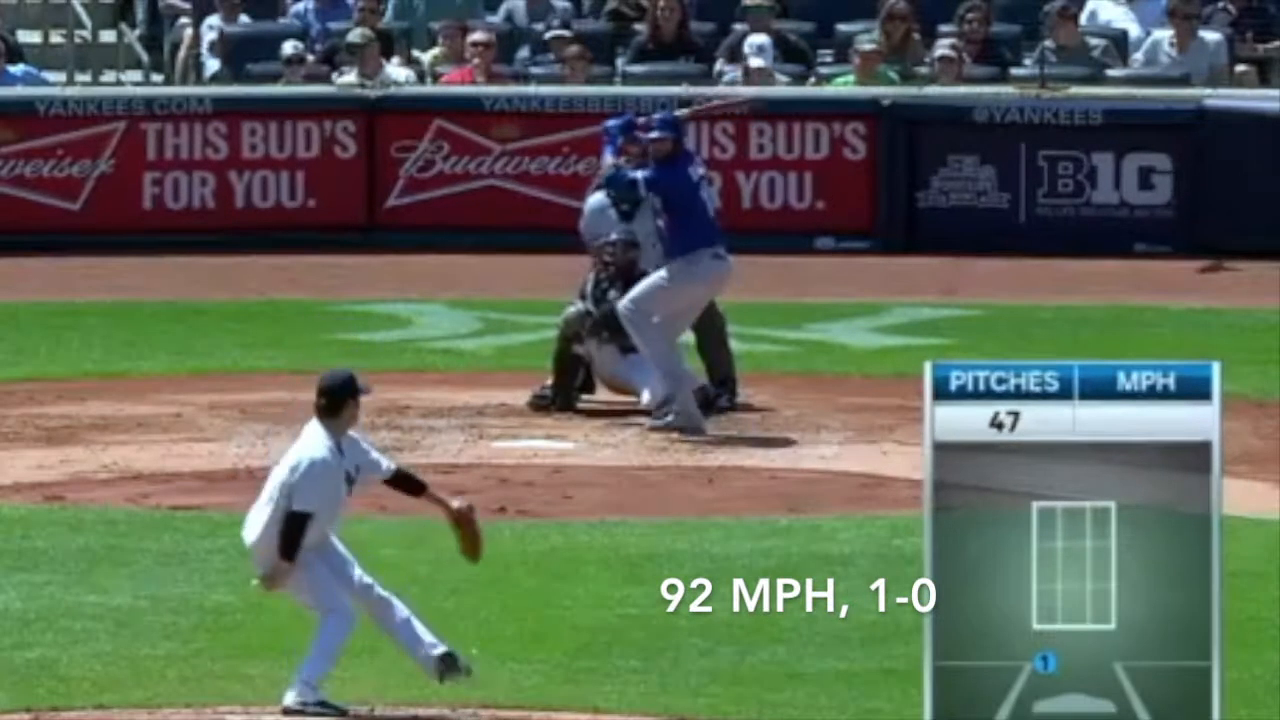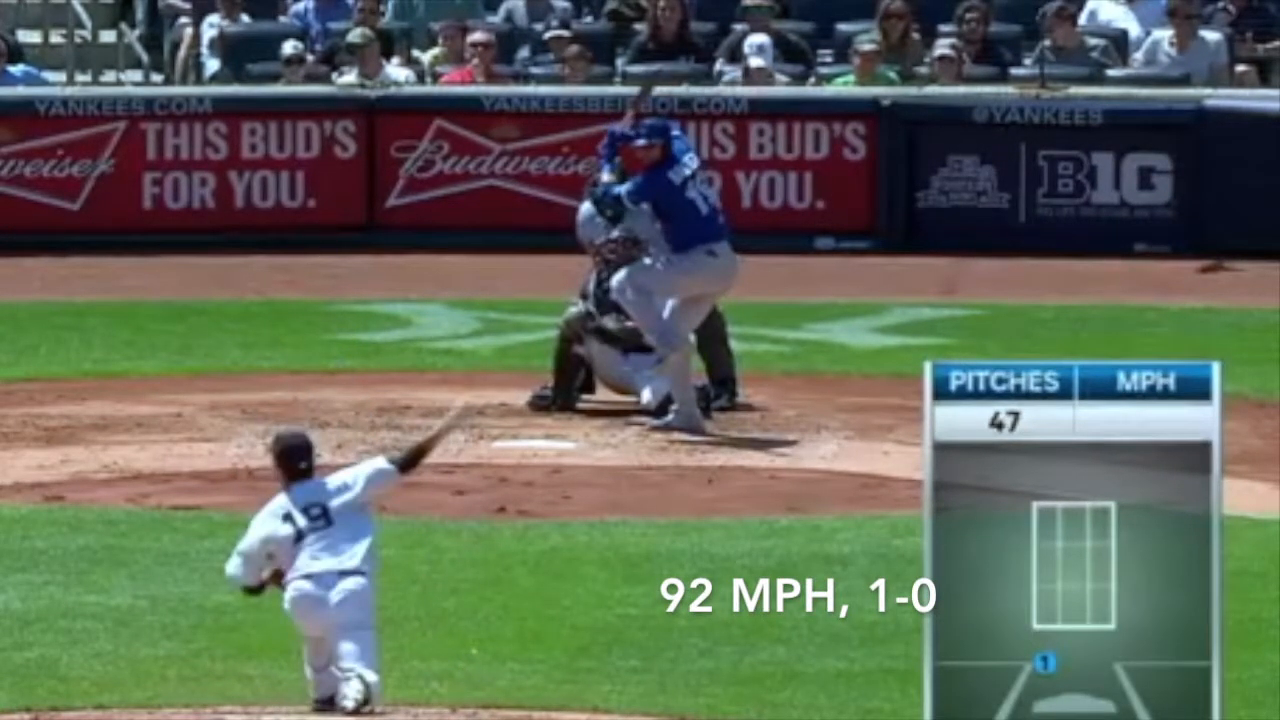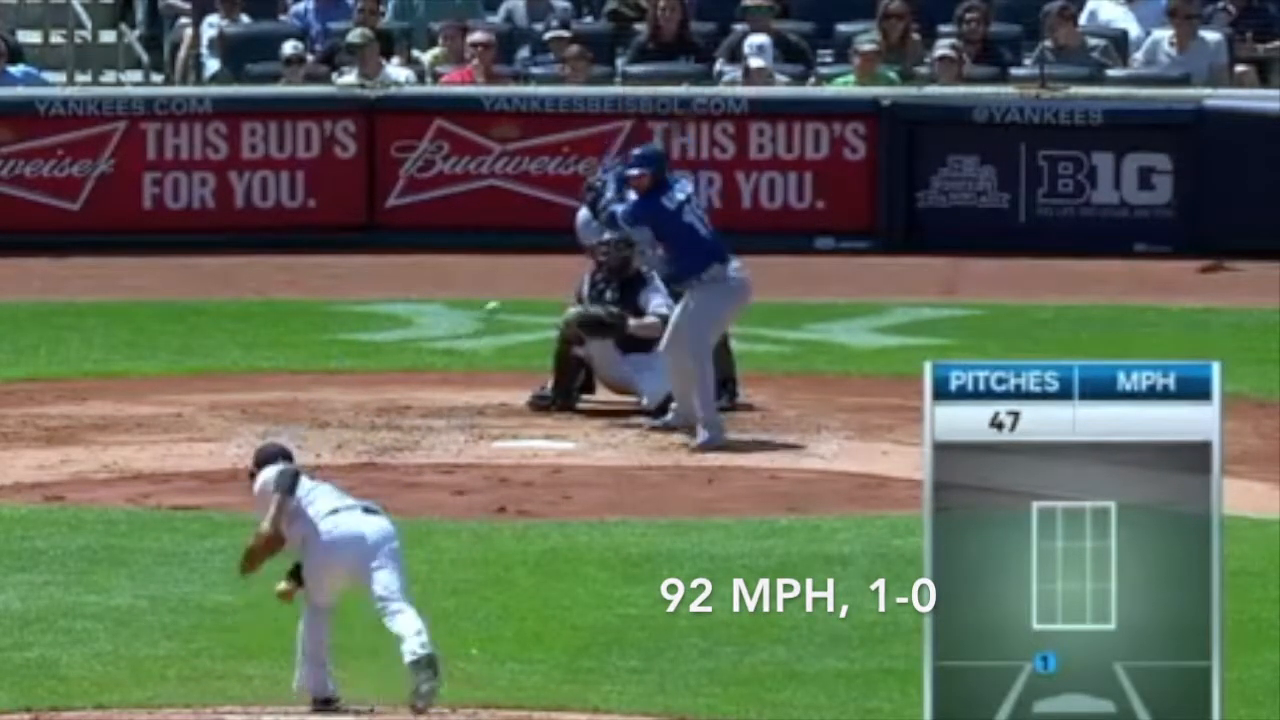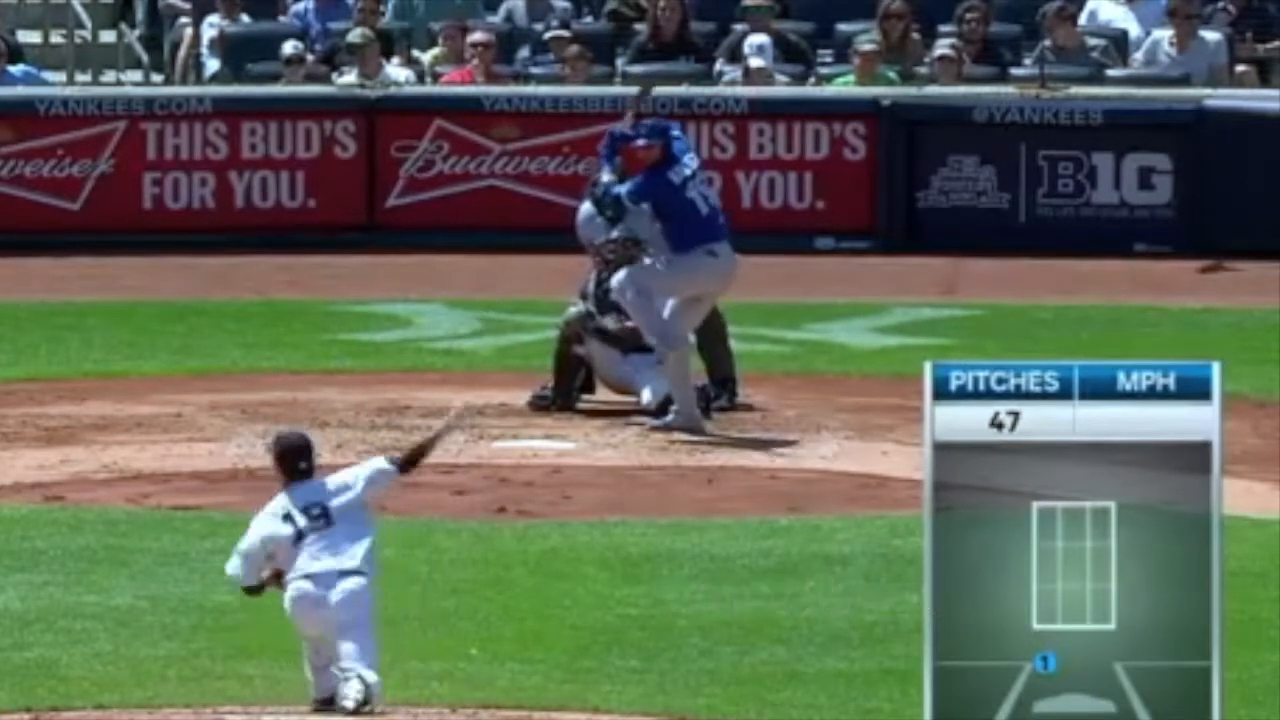
dt=0.7s
person 1, frame 1
left shoulder: (670, 172)
right shoulder: (683, 160)
left hip: (699, 264)
right hip: (704, 263)
left knee: (631, 311)
right knee: (659, 334)
left ankle: (677, 382)
right ankle: (685, 412)
person 1, frame 2
left shoulder: (653, 180)
right shoulder: (685, 152)
left elbow: (606, 198)
right elbow: (670, 129)
left wrist: (608, 161)
right wrist: (630, 133)
left hip: (702, 261)
right hip: (721, 262)
left knee: (624, 283)
right knee: (672, 332)
left ankle: (669, 343)
right ankle: (686, 414)
person 1, frame 3
left shoulder: (648, 206)
right shoulder: (679, 185)
left elbow: (612, 217)
left wrist: (614, 187)
left hip: (720, 283)
right hip: (702, 284)
left knee: (696, 348)
right knee: (672, 349)
left ankle: (711, 429)
right ankle: (684, 413)
person 1, frame 4
left shoulder: (654, 180)
right shoulder: (685, 152)
left elbow: (607, 200)
right elbow: (672, 130)
left wrist: (608, 162)
right wrist: (628, 135)
left hip: (702, 262)
right hip: (720, 262)
left knee: (624, 282)
right knee: (672, 333)
left ankle: (667, 344)
right ankle: (686, 414)
person 2, frame 1
left shoulder: (348, 444)
right shoulder: (317, 456)
left elbow: (391, 474)
right elbow: (297, 517)
left wrist: (445, 503)
right wrist: (283, 568)
left hip: (314, 539)
right hip: (279, 547)
left knee: (370, 594)
right knee: (340, 614)
left ankle: (436, 656)
person 2, frame 2
left shoulder: (268, 519)
right shoulder: (346, 484)
left elbow: (245, 581)
right elbow: (403, 462)
left wrist: (274, 575)
right wrist: (442, 430)
left hip: (303, 597)
right hip: (352, 590)
left knee: (318, 629)
right knee: (357, 662)
left ankle: (326, 694)
right ankle: (357, 686)
person 2, frame 3
left shoulder: (269, 478)
right shoulder: (312, 488)
left elbow: (289, 475)
left wrist: (271, 521)
right wrist: (294, 581)
left hip: (334, 532)
right hip: (379, 528)
left knee: (316, 609)
right knee: (393, 602)
left ankle: (321, 692)
right ankle: (419, 655)
person 2, frame 4
left shoulder: (268, 518)
right shoulder: (343, 484)
left elbow: (248, 584)
right elbow: (401, 463)
left wrist: (277, 575)
right wrist: (440, 433)
left hip: (304, 599)
right hip: (352, 592)
left knee: (316, 627)
left ankle: (325, 693)
right ankle: (357, 686)
person 3, frame 1
left shoulder: (651, 284)
right shoulder: (596, 281)
left elbow: (664, 337)
right elbow: (575, 324)
left hip: (646, 360)
right hip: (614, 362)
left knee: (660, 399)
right knee: (575, 317)
left ankle: (699, 393)
right ankle: (561, 391)
person 3, frame 2
left shoulder: (652, 283)
right shoulder: (597, 280)
left elbow: (666, 333)
left wrist: (631, 330)
left hip: (648, 360)
right hip: (612, 364)
left knee: (662, 400)
right knee: (575, 320)
left ankle: (699, 394)
right ankle: (563, 392)
person 3, frame 3
left shoulder: (646, 282)
right shoulder: (592, 281)
left elbow: (662, 324)
left wrist: (627, 324)
left hip: (649, 362)
right hip: (614, 369)
left knee: (662, 400)
right ankle: (563, 391)
person 3, frame 4
right shoulder: (596, 280)
left wrist: (633, 329)
left hip: (649, 362)
right hip: (615, 367)
left knee: (661, 401)
left ankle: (704, 394)
right ankle: (563, 392)
